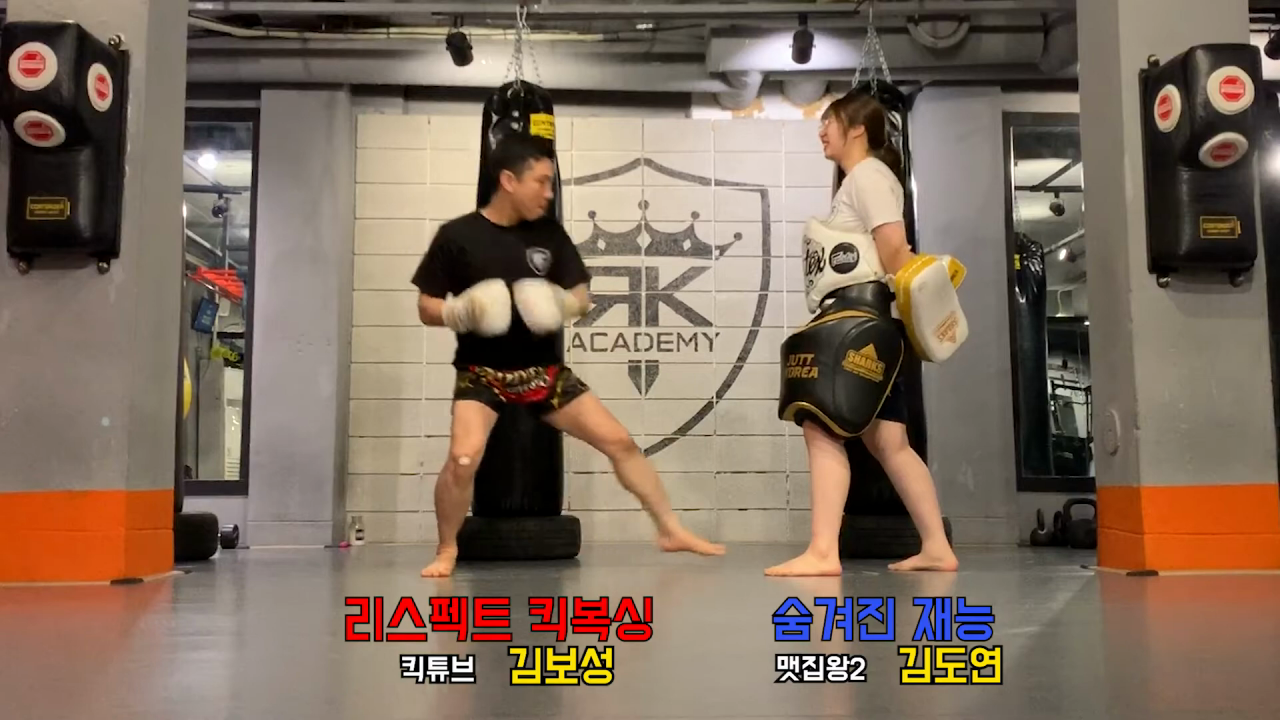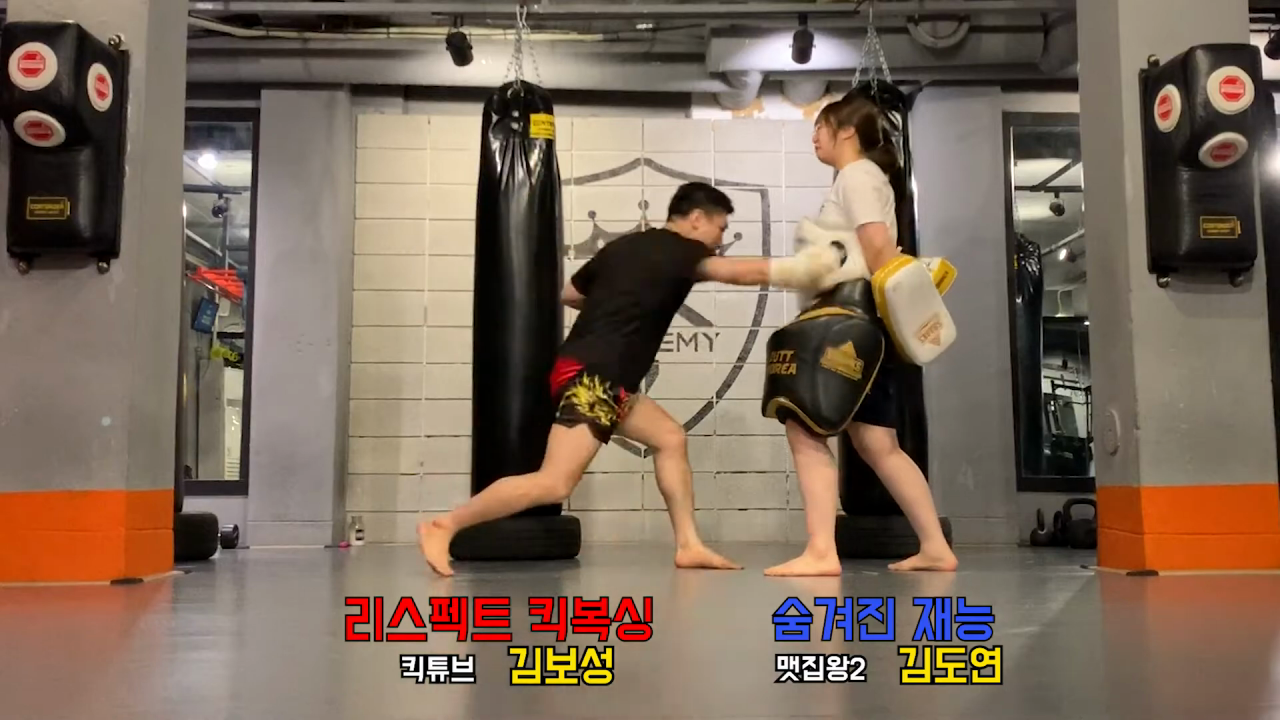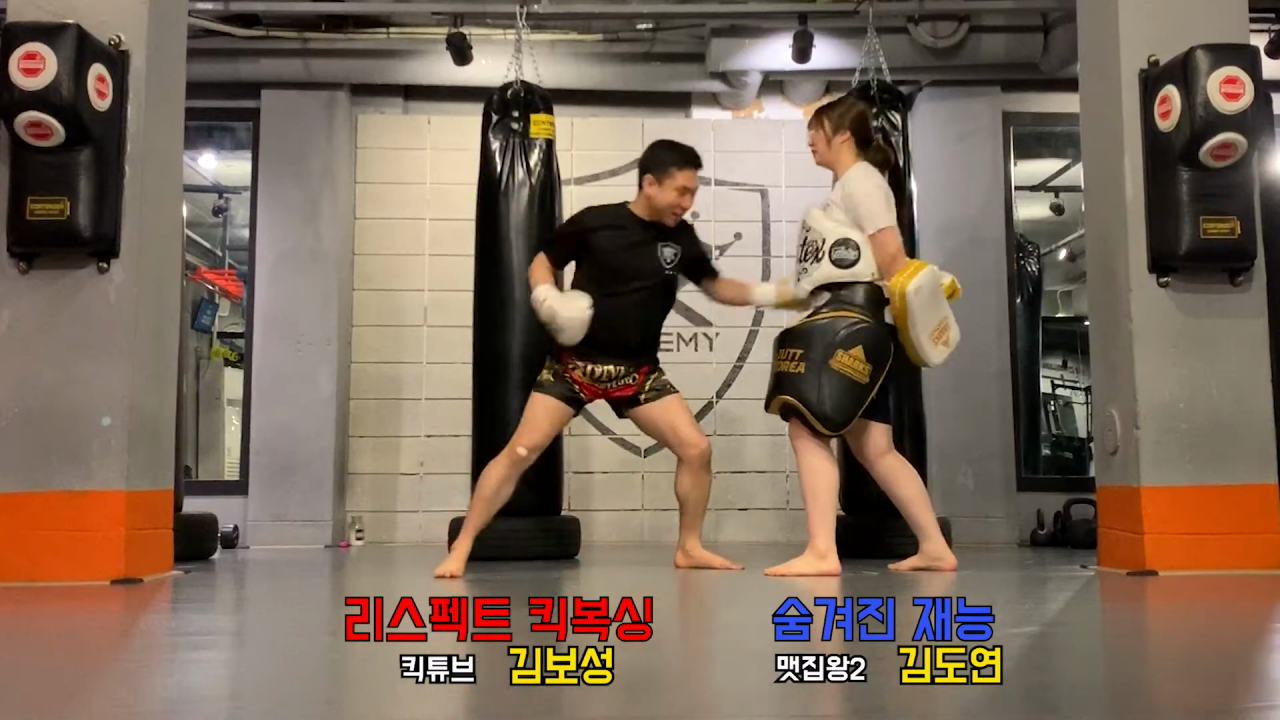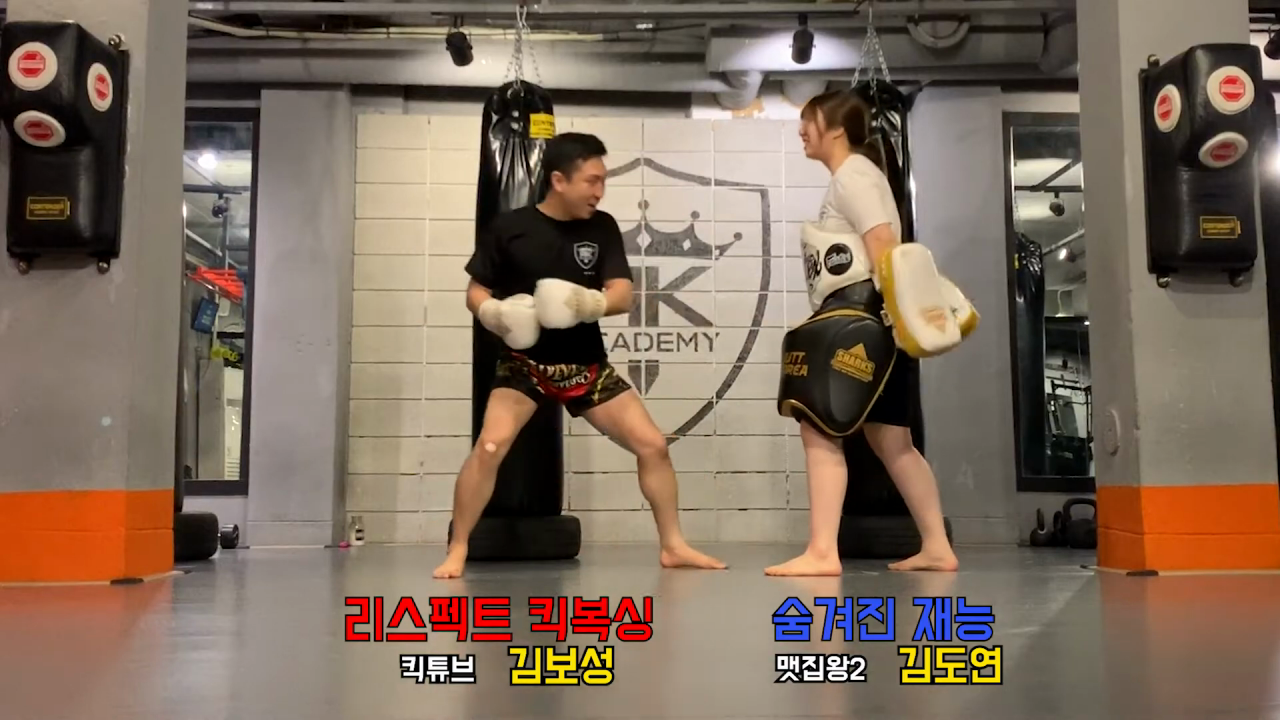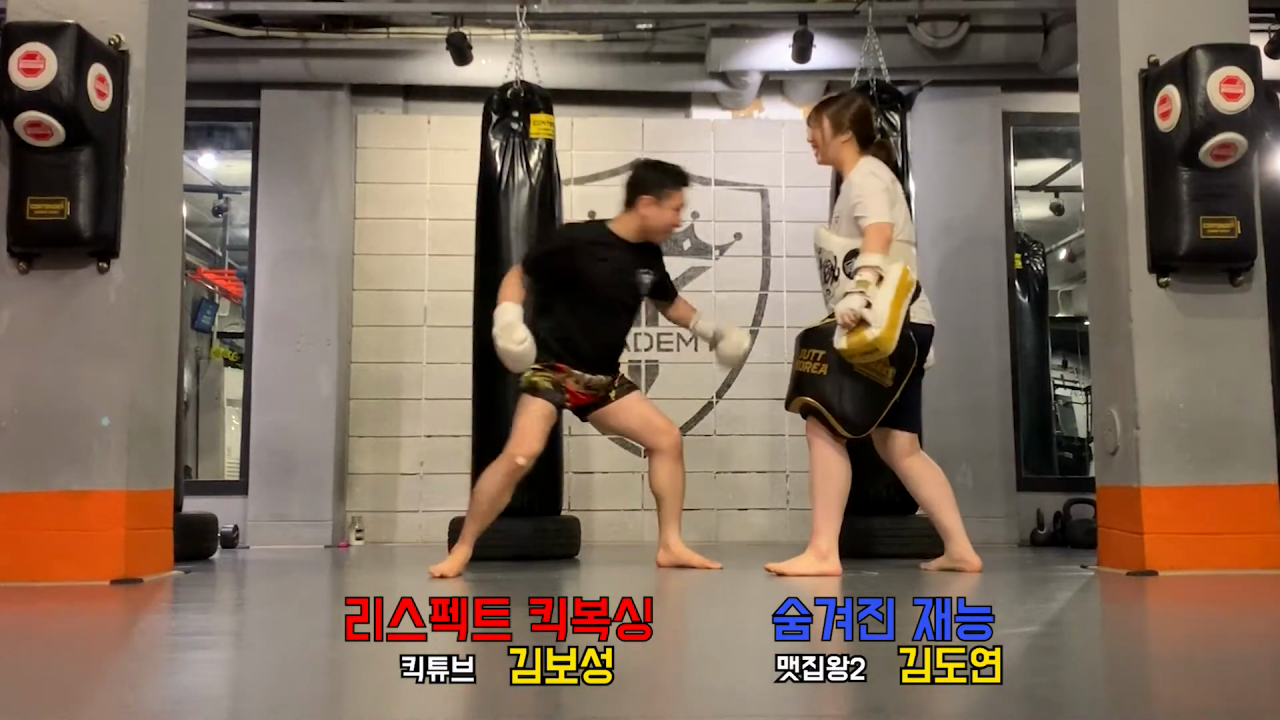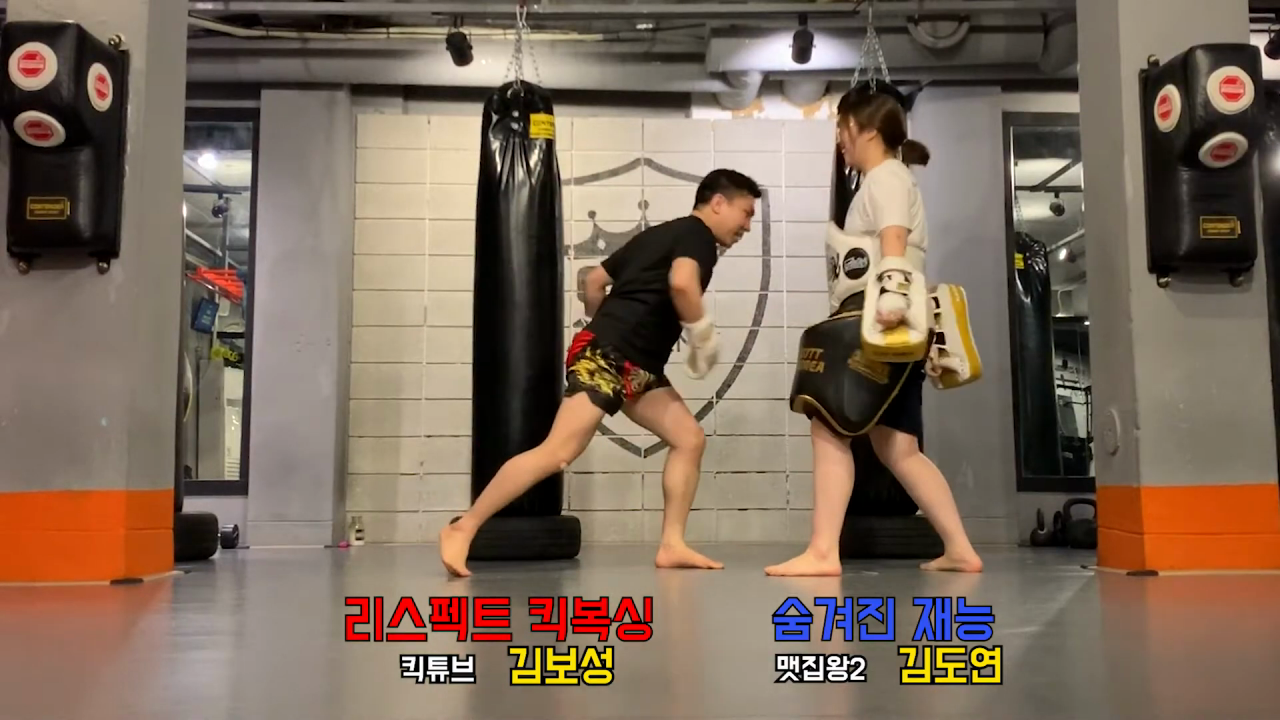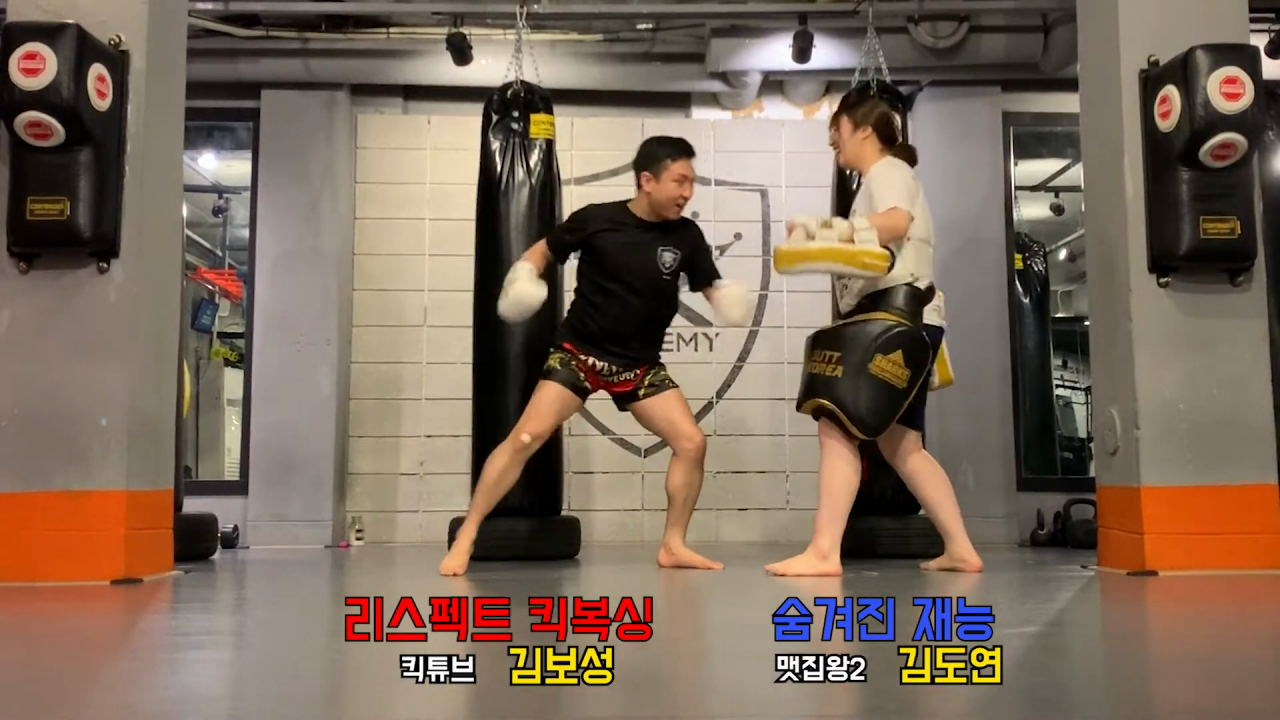
dt=0.4s
person 1, frame 1
left shoulder: (868, 175)
right shoulder: (860, 180)
left elbow: (894, 246)
right elbow: (890, 251)
left knee: (822, 428)
right knee: (886, 441)
left ankle: (823, 553)
right ankle: (937, 548)
person 1, frame 2
left shoulder: (856, 175)
right shoulder: (863, 179)
left elbow: (878, 246)
right elbow: (882, 252)
left knee: (805, 429)
right knee: (877, 444)
left ankle: (821, 552)
right ankle: (935, 549)
person 1, frame 3
left shoulder: (859, 180)
right shoulder: (853, 185)
left elbow: (891, 252)
left hip: (849, 321)
right hip: (840, 324)
left knee: (806, 427)
right knee: (873, 447)
left ankle: (821, 552)
right ankle: (935, 547)
person 1, frame 4
left shoulder: (850, 175)
right shoulder: (854, 176)
left elbow: (882, 247)
left hip: (863, 321)
right hip: (869, 324)
left knee: (819, 429)
right knee: (889, 440)
left ankle: (822, 553)
right ankle: (937, 549)
person 1, frame 5
left shoulder: (865, 177)
right shoulder: (866, 177)
left elbow: (877, 241)
left wrist: (856, 295)
right hip: (903, 325)
left knee: (824, 426)
right knee: (898, 445)
left ankle: (823, 552)
right ankle: (959, 549)
person 1, frame 6
left shoulder: (887, 177)
right shoulder: (879, 182)
left elbow: (895, 243)
left hip: (885, 328)
right hip: (882, 329)
left knee: (829, 428)
right knee: (897, 448)
left ankle: (823, 552)
right ankle: (960, 550)
person 1, frame 7
left shoulder: (889, 171)
right shoulder: (878, 180)
left elbow: (894, 224)
left knee: (838, 427)
right knee: (902, 445)
left ankle: (824, 551)
right ankle: (960, 548)
person 2, frame 1
left shoulder: (549, 232)
right shoulder: (457, 237)
left elbow: (582, 297)
right elbow: (427, 308)
left wrist: (559, 304)
right wrist: (463, 310)
left hip: (544, 370)
right hip: (482, 372)
left knee: (619, 442)
right knee: (464, 458)
left ankle: (672, 532)
right ankle: (447, 550)
person 2, frame 2
left shoulder: (623, 246)
right shoulder: (680, 248)
left elbow: (572, 293)
right elbow: (731, 271)
right wrist: (791, 269)
left hip: (606, 379)
right hip: (592, 378)
left knee: (671, 439)
right knee: (553, 485)
left ankle: (688, 545)
right ankle: (443, 527)
person 2, frame 3
left shoulder: (681, 235)
right shoulder: (593, 222)
left elbow: (717, 286)
right elbow: (541, 263)
left wrist: (769, 292)
right wrist: (548, 300)
left hip: (638, 370)
right hip: (575, 361)
left knee: (697, 449)
right knee: (522, 449)
left ankle: (690, 548)
right ankle: (461, 547)
person 2, frame 4
left shoulder: (602, 228)
right shoulder: (509, 228)
left elbow: (621, 294)
right elbow: (476, 292)
left wrist: (583, 302)
right wrist: (497, 315)
left hip: (587, 366)
right hip: (525, 362)
left knee: (653, 445)
right knee: (491, 446)
left ankle: (674, 546)
right ankle: (457, 551)
person 2, frame 5
left shoulder: (649, 254)
right shoulder: (575, 238)
left elbow: (671, 303)
right elbow: (517, 276)
left wrist: (710, 330)
right wrist: (508, 320)
left hip: (603, 376)
right hip: (552, 368)
left knee: (668, 440)
right knee: (520, 456)
left ankle: (671, 546)
right ankle: (462, 550)
person 2, frame 6
left shoulder: (658, 236)
right shoulder: (696, 236)
left elbow: (595, 282)
right elbow: (682, 282)
left wrist: (601, 320)
right wrist: (703, 335)
left hip: (634, 365)
right hip: (607, 355)
left knee: (690, 439)
right knee: (558, 453)
left ankle: (672, 546)
right ankle: (462, 530)
person 2, frame 7
left shoulder: (687, 236)
right shoulder: (595, 220)
left elbow: (715, 292)
right elbow: (542, 251)
left wrist: (733, 299)
right wrist: (522, 277)
left hip: (640, 365)
right hip: (578, 353)
left knee: (692, 442)
right knee: (525, 437)
left ankle: (673, 545)
right ankle: (465, 538)
